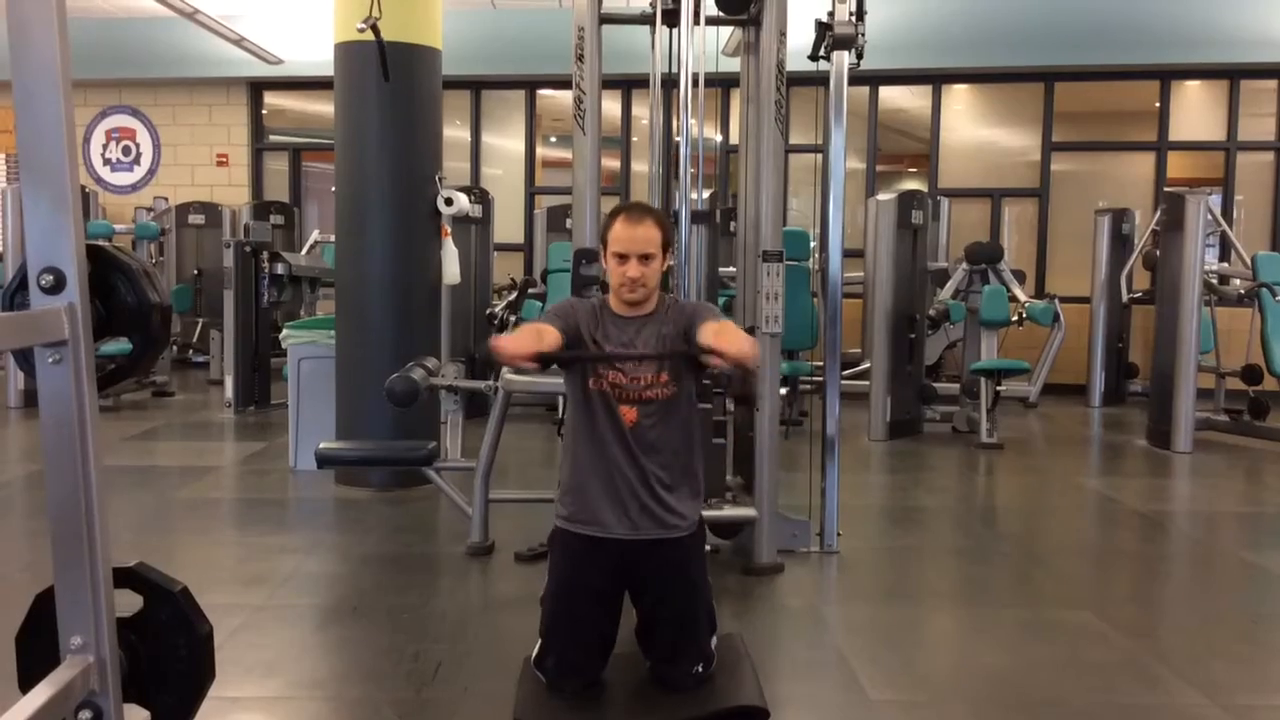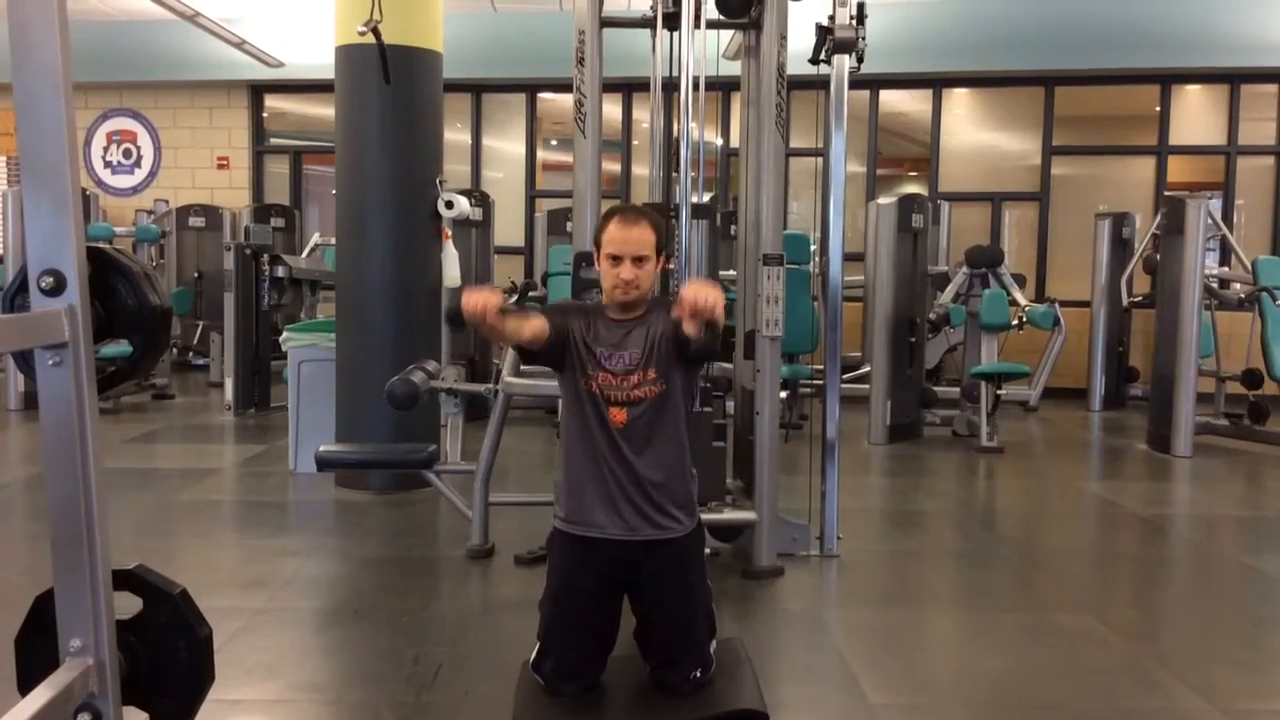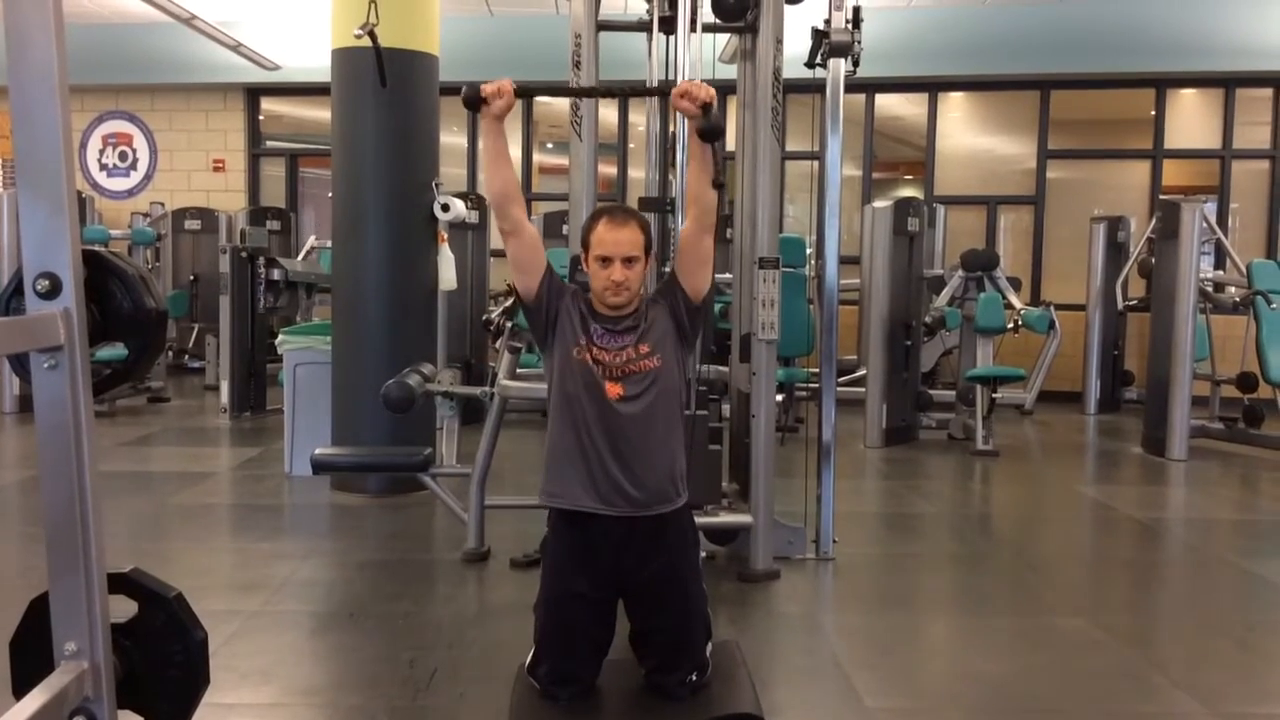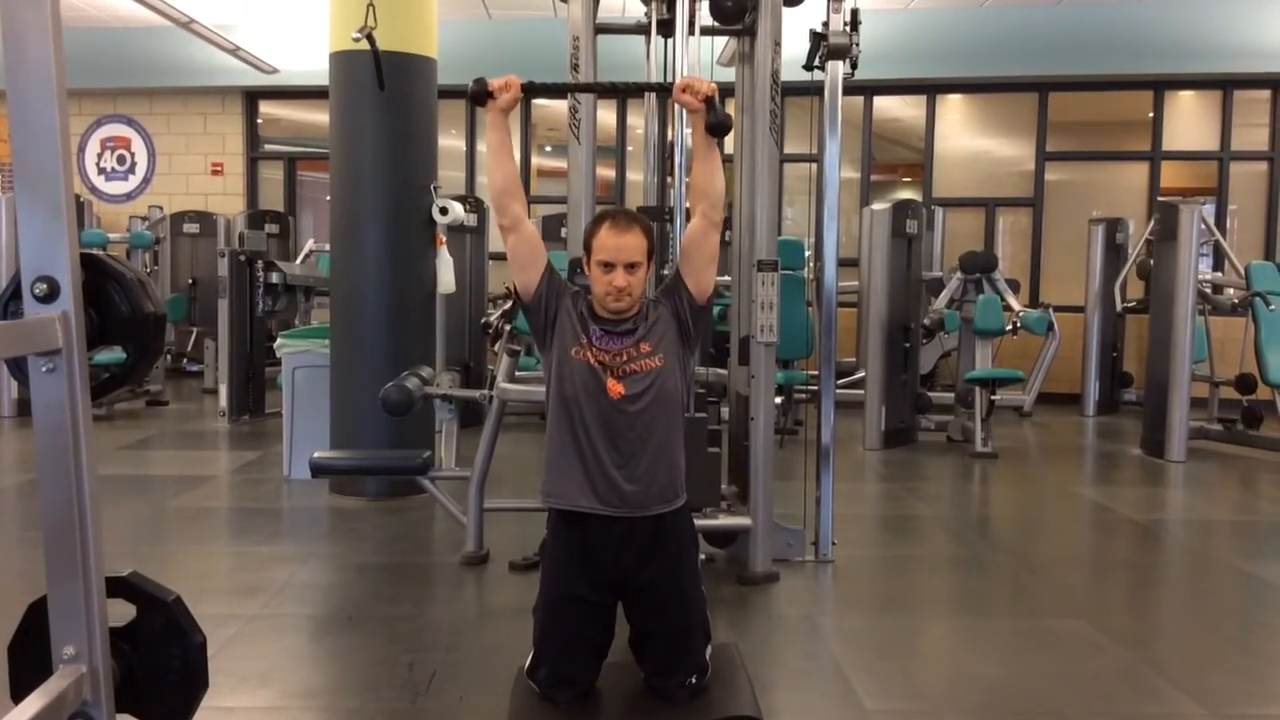
dt=0.7s
person 1, frame 1
left shoulder: (688, 318)
right shoulder: (574, 317)
left elbow: (723, 334)
right elbow: (540, 336)
left wrist: (735, 344)
right wrist: (519, 343)
left hip: (670, 526)
right hip: (584, 526)
left knee: (686, 673)
right knee: (564, 676)
left ankle: (656, 625)
person 1, frame 2
left shoulder: (675, 322)
right shoulder: (571, 323)
left elbow: (702, 324)
right elbow: (525, 329)
left wrist: (706, 306)
right wrist: (492, 316)
left hip: (668, 531)
right hip: (582, 530)
left knee: (684, 677)
right knee: (563, 678)
left ankle: (651, 634)
right ankle: (599, 634)
person 1, frame 3
left shoulder: (672, 317)
right shoulder: (558, 315)
left elbow: (701, 220)
right elbow: (511, 220)
left wrist: (699, 126)
right wrist: (492, 122)
left hip: (662, 523)
right hip: (577, 523)
left knee: (681, 679)
right knee: (560, 682)
left ankle: (650, 639)
right ankle: (593, 641)
person 1, frame 4
left shoulder: (675, 318)
right shoulder: (557, 316)
left elbow: (707, 217)
right elbow: (511, 216)
left wrist: (699, 119)
right wrist: (497, 117)
left hip: (661, 526)
right hip: (577, 526)
left knee: (680, 682)
right knee: (559, 685)
left ankle: (654, 647)
right ankle: (587, 646)
